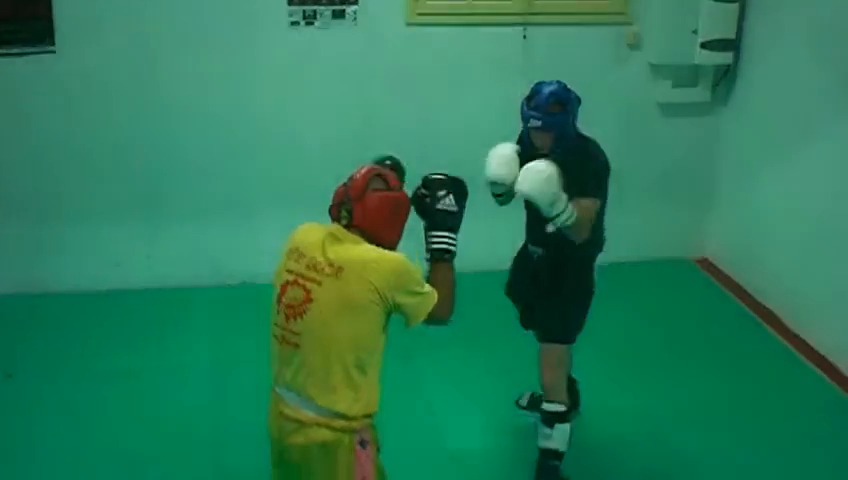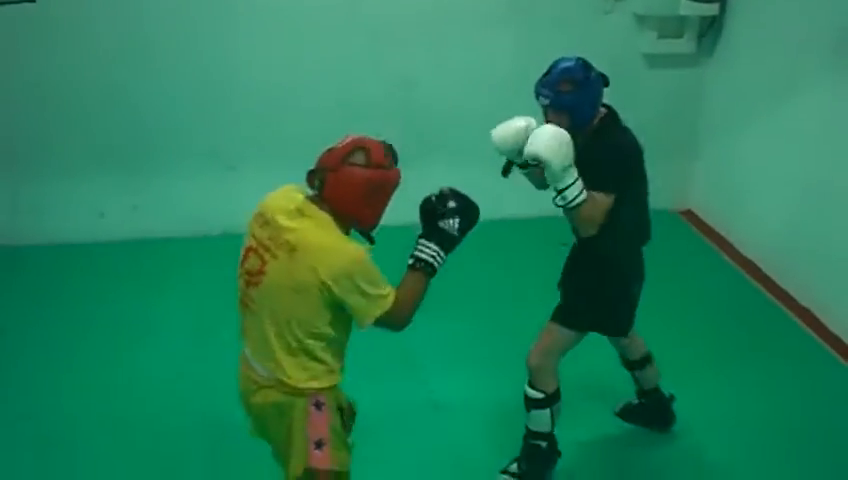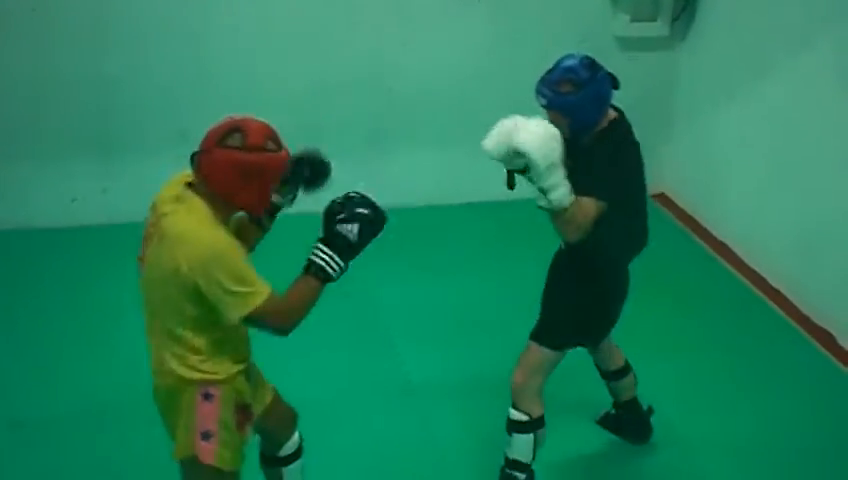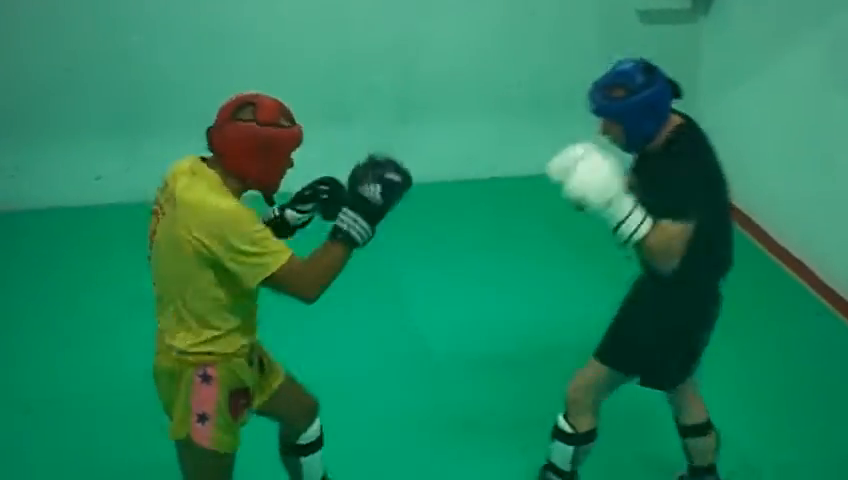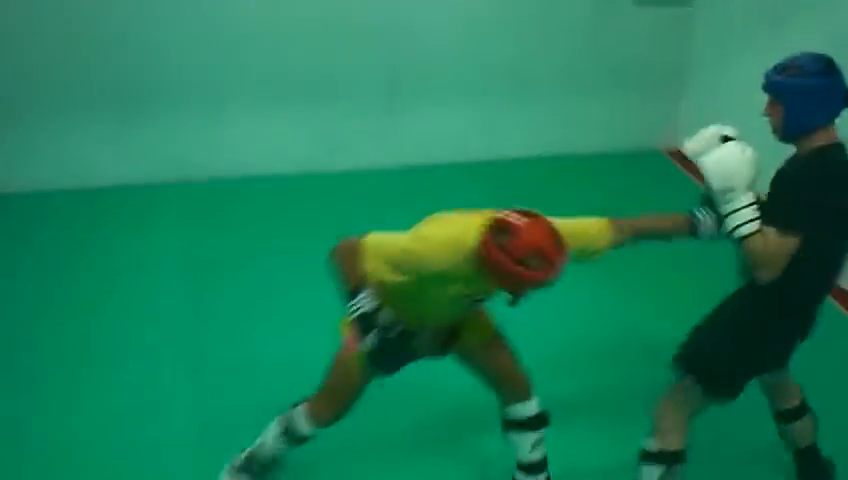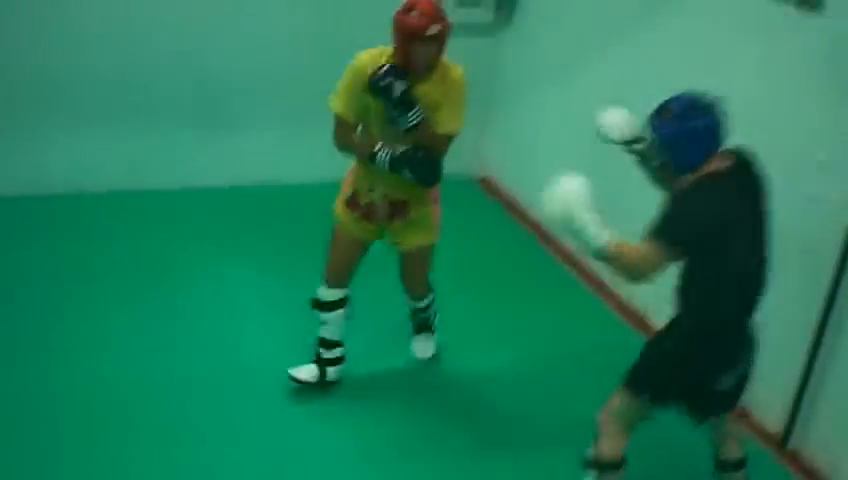
dt=0.7s
person 1, frame 1
left shoulder: (589, 158)
right shoulder: (530, 142)
left elbow: (583, 233)
right elbow: (506, 195)
left wrist: (552, 199)
right wrist: (500, 179)
left hip: (570, 269)
right hip: (536, 256)
left knee: (550, 377)
right knee: (547, 335)
right ankle: (563, 390)
person 1, frame 2
left shoulder: (613, 146)
right shoulder: (585, 125)
left elbow: (588, 225)
right elbow: (543, 179)
left wrist: (564, 173)
right wrist: (523, 154)
left hip: (608, 263)
right hip: (615, 256)
left knee: (540, 360)
right knee: (620, 333)
right ankle: (655, 406)
person 1, frame 3
left shoulder: (614, 151)
right shoulder: (593, 125)
left elbow: (572, 228)
right elbow: (562, 161)
left wrist: (545, 167)
right wrist: (524, 156)
left hip: (592, 272)
right hip: (592, 263)
left knee: (526, 380)
right knee: (596, 340)
right ankle: (632, 416)
person 1, frame 4
left shoulder: (681, 163)
right shoulder: (666, 133)
left elbow: (665, 255)
right elbow: (647, 199)
left wrist: (612, 201)
right wrist: (603, 179)
left hip: (675, 296)
right hip: (695, 292)
left knee: (583, 392)
right knee: (679, 384)
person 1, frame 5
left shoulder: (804, 176)
left elbow: (766, 266)
right elbow: (780, 223)
left wrist: (736, 194)
right wrist: (727, 164)
left hip: (765, 310)
right hip: (792, 307)
left knee: (673, 410)
right knee: (774, 377)
person 1, frame 6
left shoulder: (695, 204)
right shoulder: (741, 168)
left elbow: (638, 266)
right elbow: (682, 186)
left wrist: (582, 220)
right wrist: (637, 146)
left hip: (698, 337)
right hip: (734, 334)
left knee: (612, 423)
right knee: (719, 420)
person 2, frame 1
left shoulder: (303, 239)
right shoulder: (385, 267)
right elbow: (441, 311)
right wrist: (443, 232)
left hip: (285, 417)
right hip: (334, 434)
person 2, frame 2
left shoulder: (279, 201)
right shoulder: (342, 257)
right elbow: (397, 315)
left wrist: (349, 162)
right wrist: (434, 244)
left hip: (260, 374)
right hip: (294, 395)
left knee: (342, 417)
person 2, frame 3
left shoulder: (181, 190)
right shoulder: (206, 246)
left elbow: (234, 243)
right elbow: (281, 319)
left wrist: (280, 197)
right wrist: (333, 250)
left hip: (223, 366)
right hip: (200, 385)
left knee: (282, 424)
person 2, frame 4
left shoulder: (189, 171)
right shoulder: (218, 213)
right elbow: (306, 285)
left wrist: (293, 213)
right wrist: (358, 216)
left hip: (232, 351)
right hip: (202, 369)
left knee: (302, 412)
person 2, frame 5
left shoulder: (546, 236)
right shoulder: (437, 250)
left elbow: (625, 228)
right elbow: (344, 254)
left wrist: (699, 226)
right wrist: (369, 318)
left hip: (458, 312)
right hip: (394, 310)
left knee: (516, 387)
right knee: (330, 408)
person 2, frame 6
left shoulder: (453, 78)
right shoulder: (367, 66)
left elbow: (438, 150)
right elbow: (342, 134)
left wrist: (406, 109)
right wrist: (388, 158)
left hip: (414, 194)
right hip: (366, 187)
left knee: (416, 286)
right knee: (336, 276)
left ankle: (424, 323)
right ankle: (328, 359)
